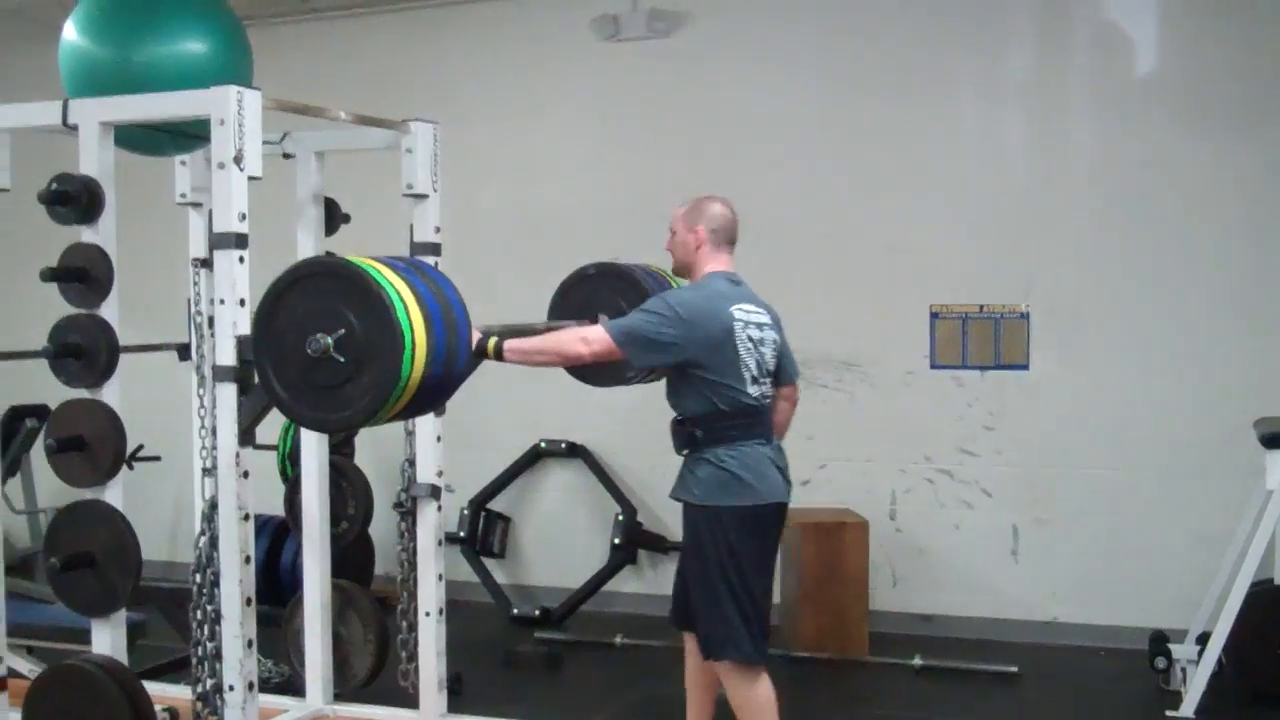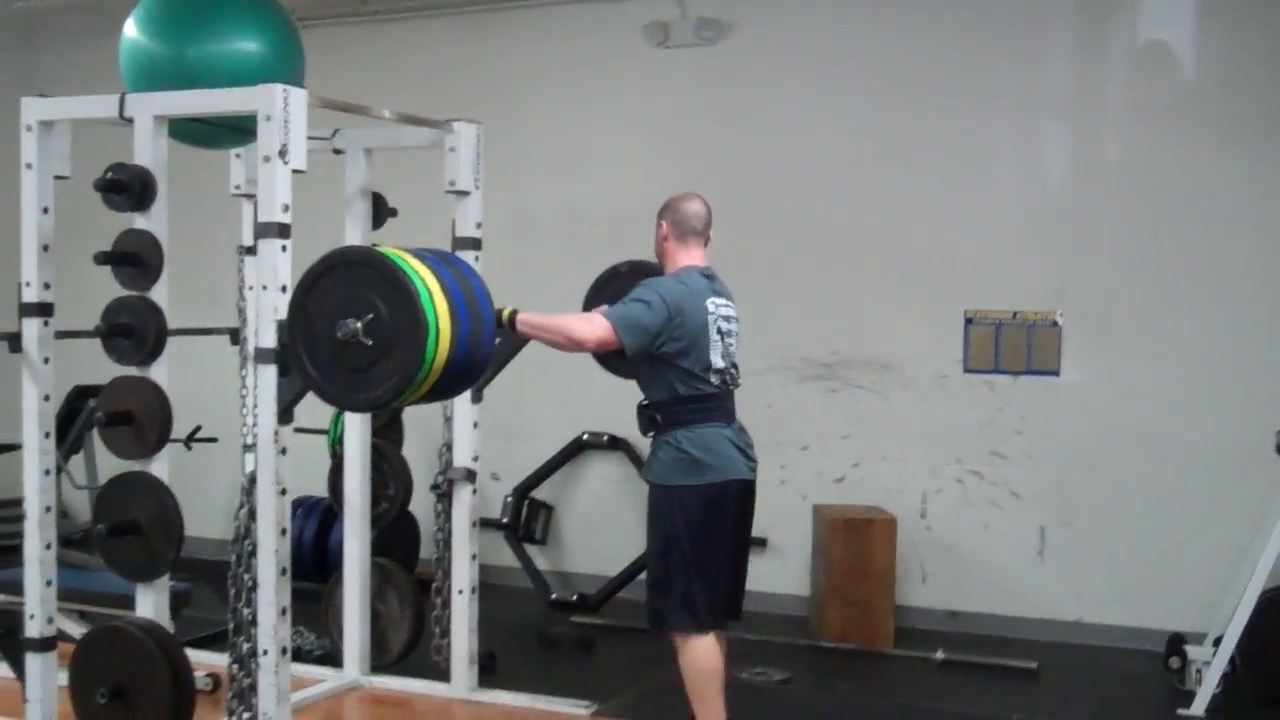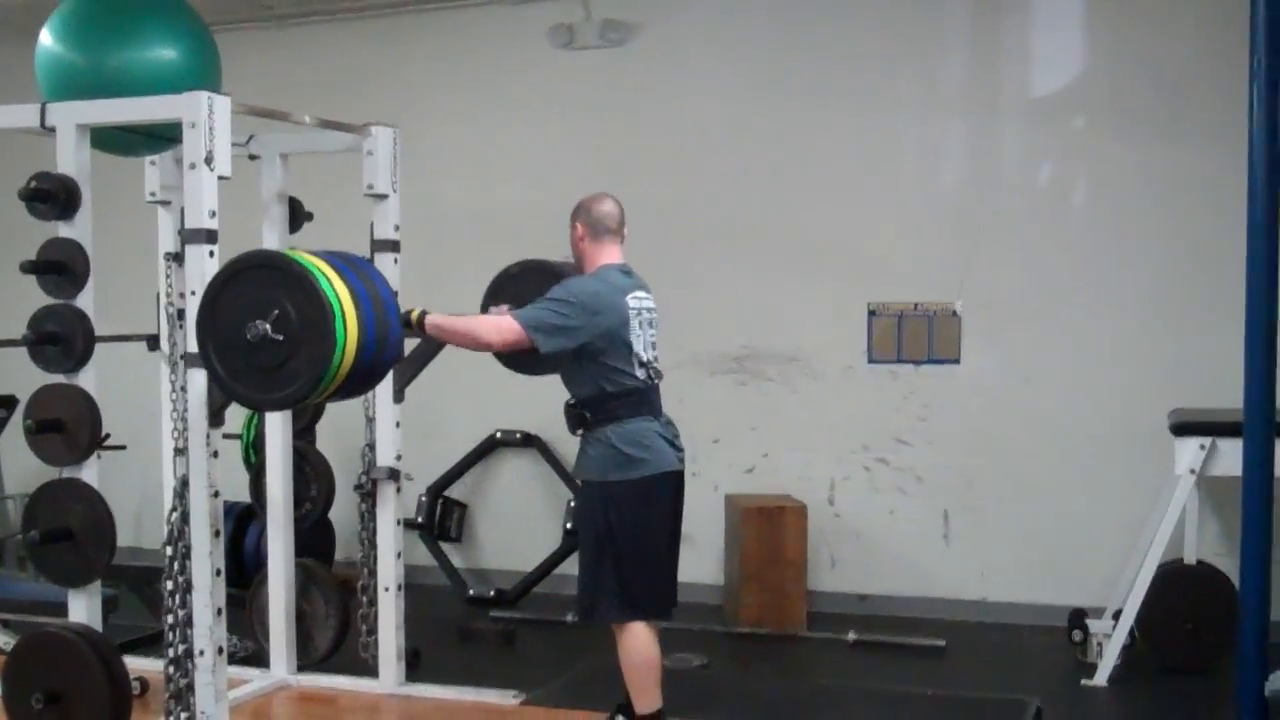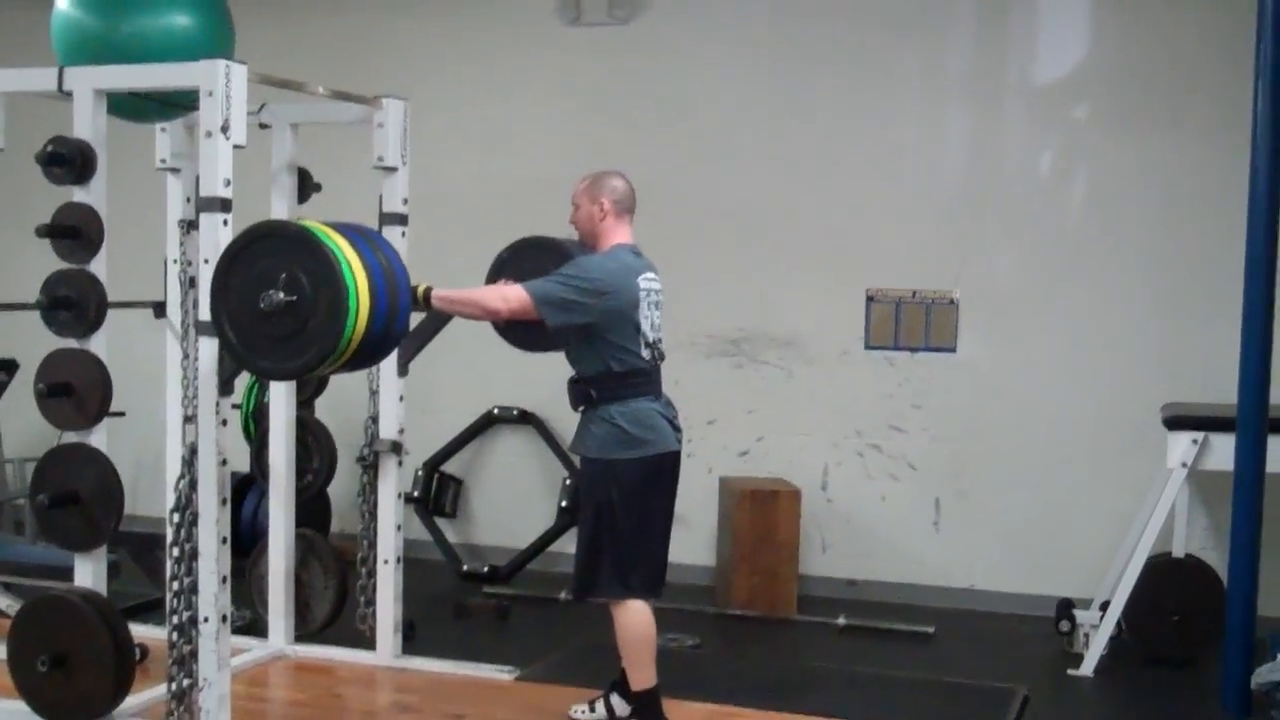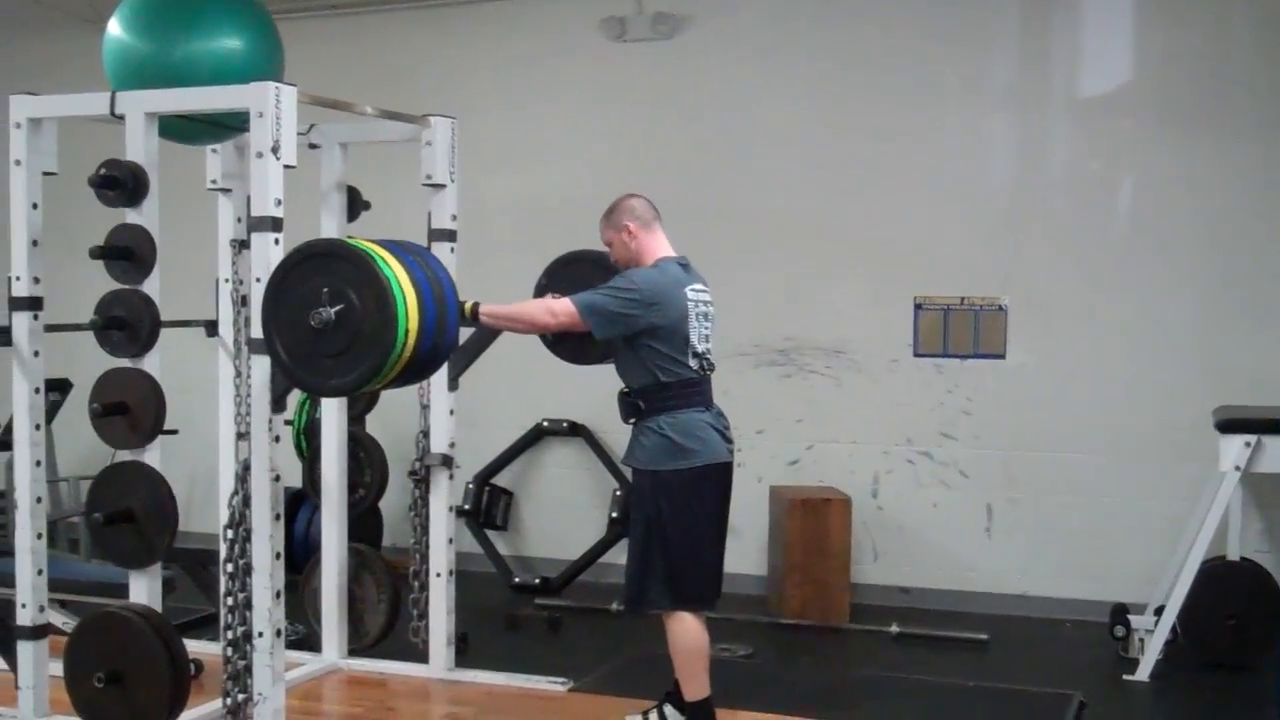
dt=0.7s
person 1, frame 1
left shoulder: (687, 308)
right shoulder: (760, 310)
left elbow: (585, 346)
right elbow: (787, 394)
left wrist: (490, 345)
left hip: (724, 487)
right hip: (760, 480)
left knee: (730, 645)
right knee: (700, 622)
person 1, frame 2
left shoulder: (665, 294)
right shoulder: (717, 294)
left elbow: (589, 334)
left wrist: (508, 318)
right wrist: (617, 319)
left hip: (690, 468)
right hip: (729, 463)
left knee: (688, 619)
right knee: (707, 613)
person 1, frame 3
left shoulder: (585, 294)
right shoulder: (632, 289)
left elbow: (496, 335)
left wrist: (417, 320)
right wrist: (521, 318)
left hip: (622, 462)
right hip: (650, 455)
left knee: (628, 607)
right knee: (637, 601)
person 1, frame 4
left shoulder: (599, 273)
right shoulder: (636, 269)
left elbow: (504, 305)
left wrist: (426, 295)
right wrist: (517, 289)
left hip: (622, 440)
right hip: (645, 435)
left knee: (625, 585)
right knee: (629, 580)
person 1, frame 5
left shoulder: (647, 286)
right shoulder: (687, 280)
left elbow: (552, 316)
left wrist: (474, 312)
left hip: (674, 451)
right hip: (698, 445)
left knee: (677, 596)
right knee: (682, 590)
